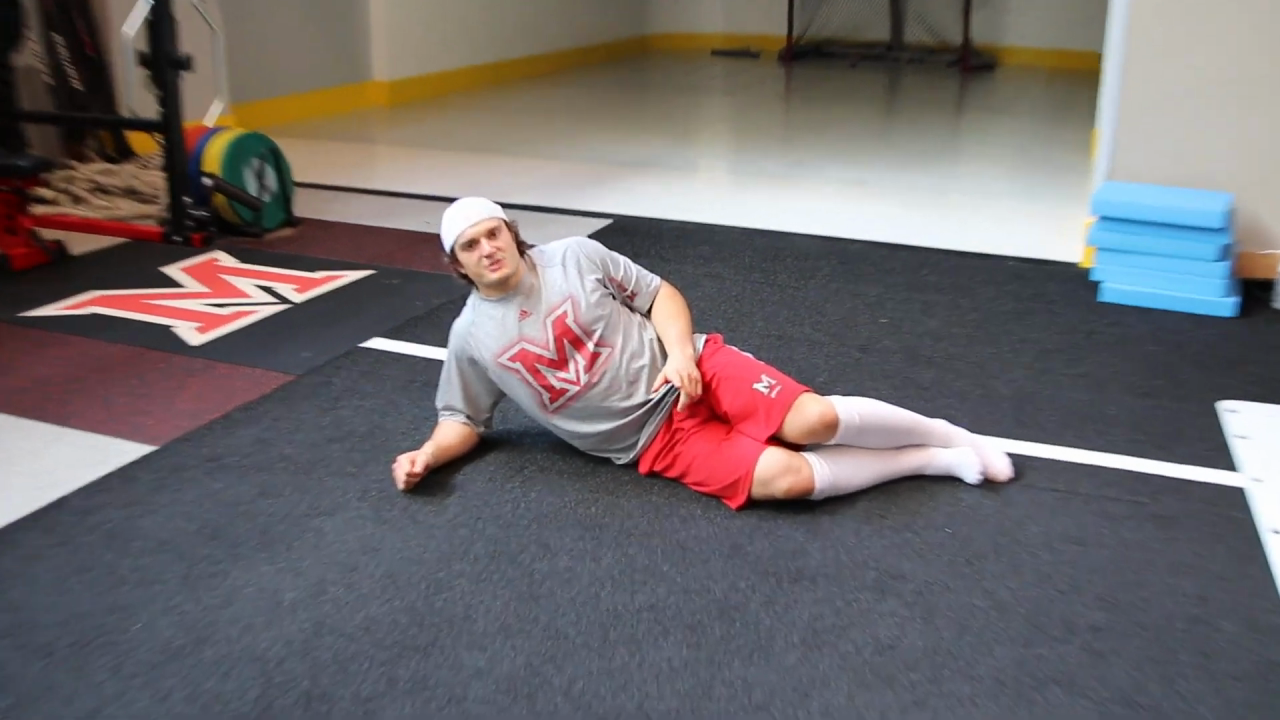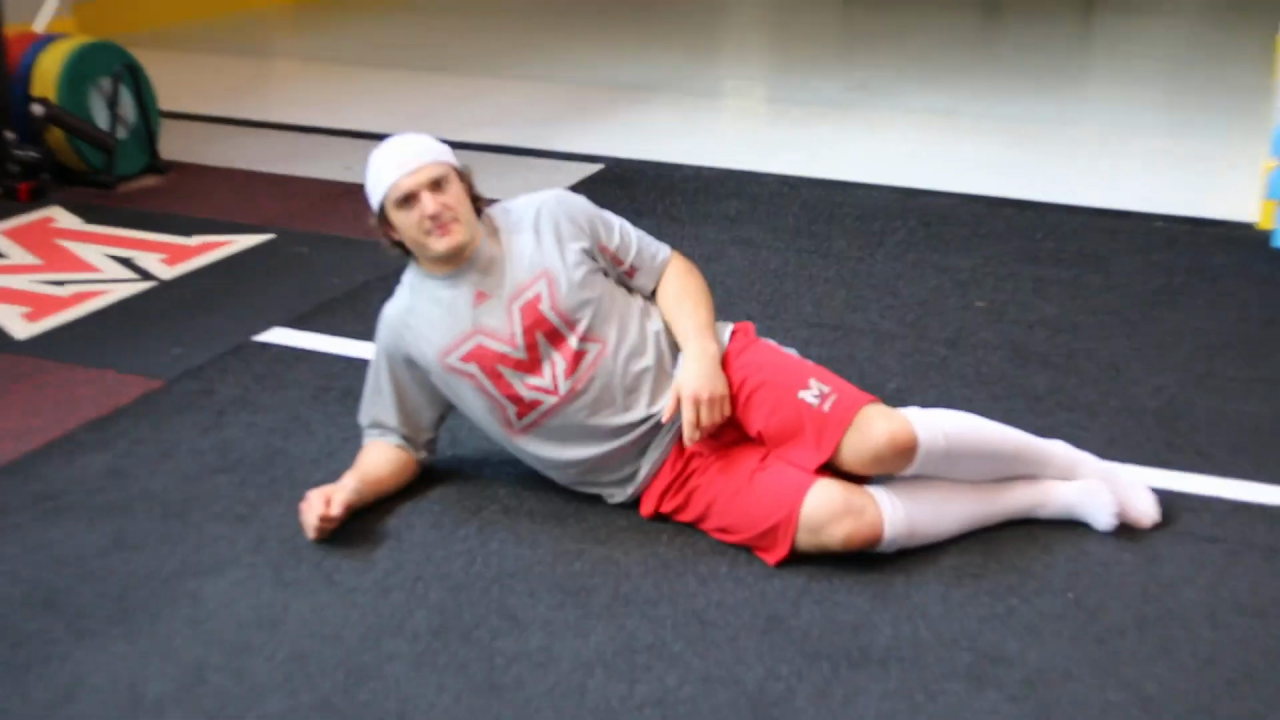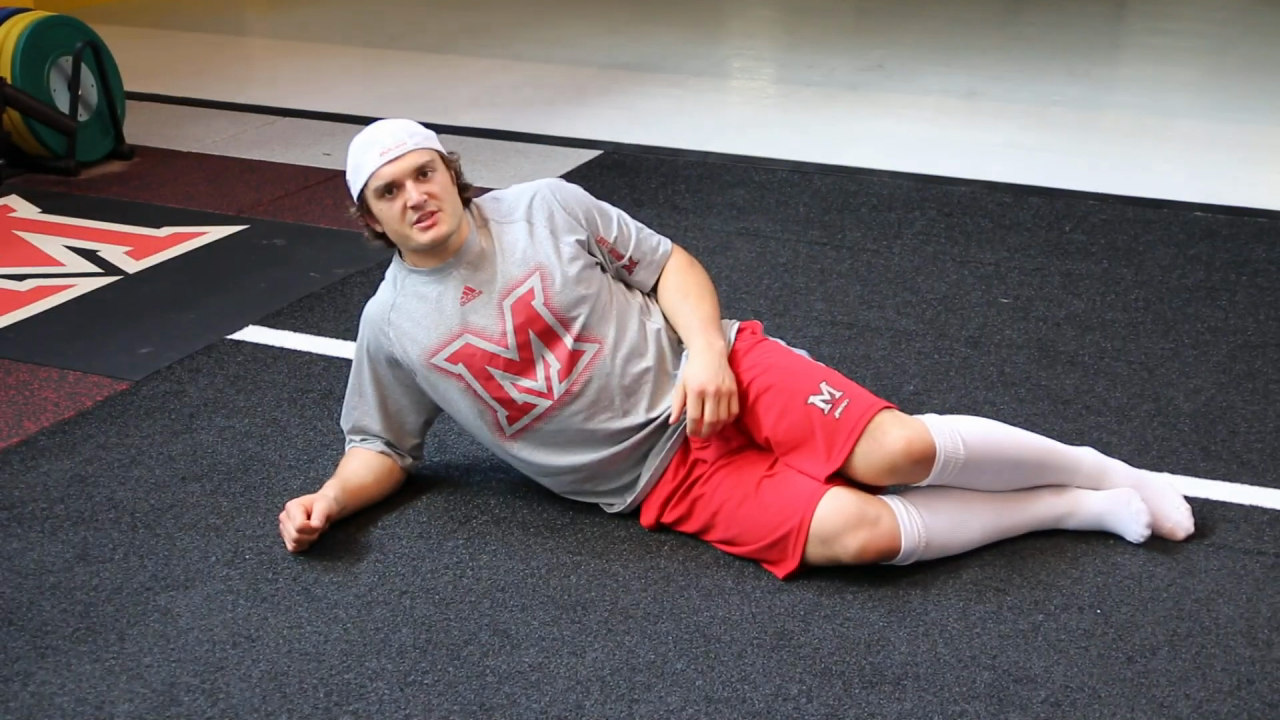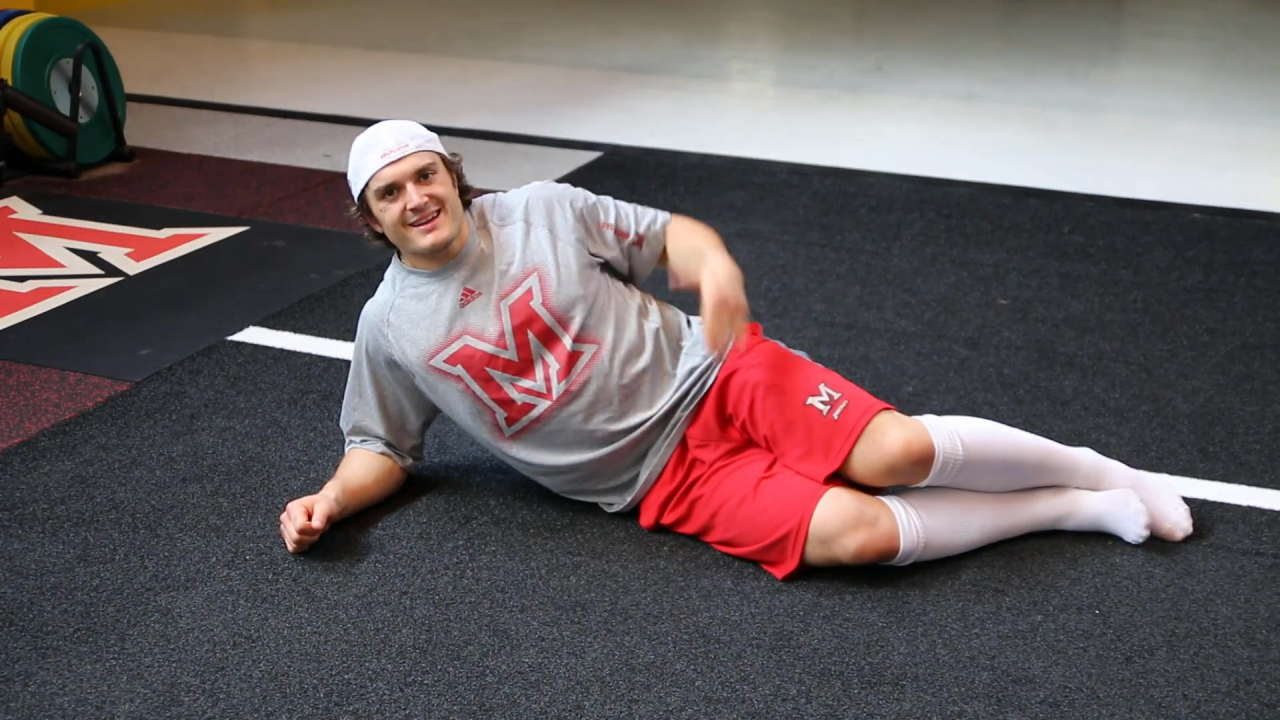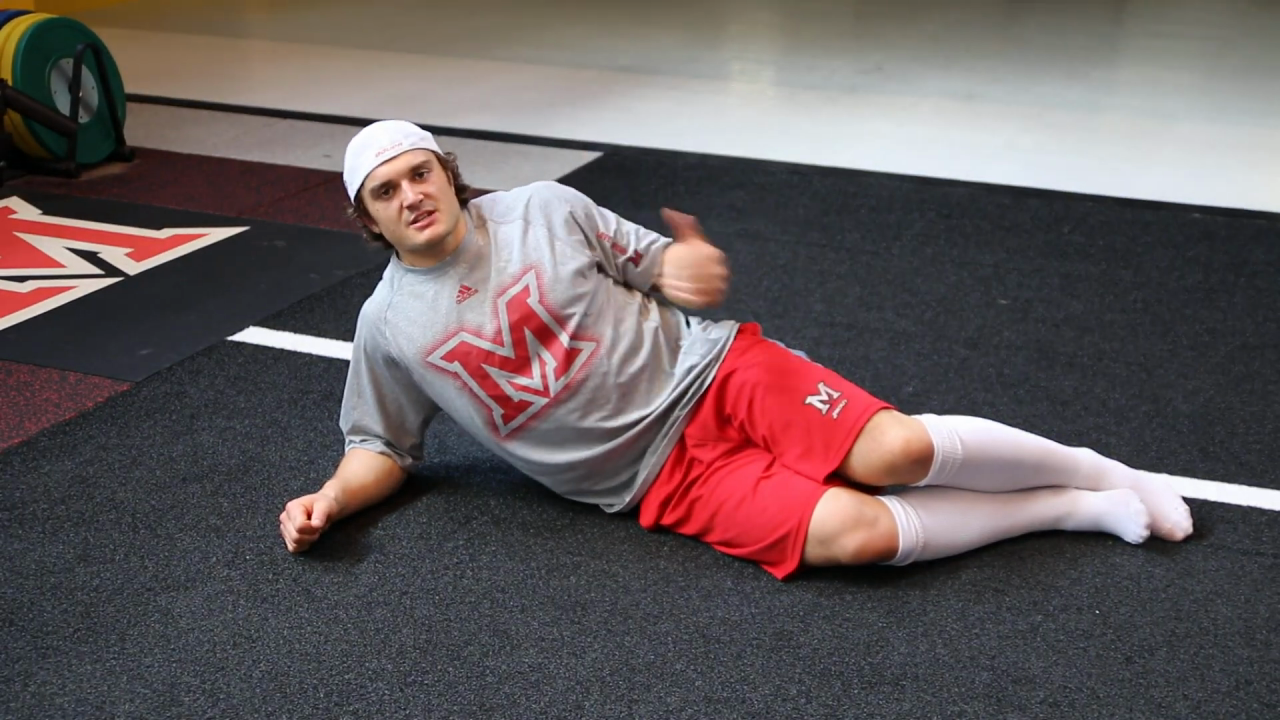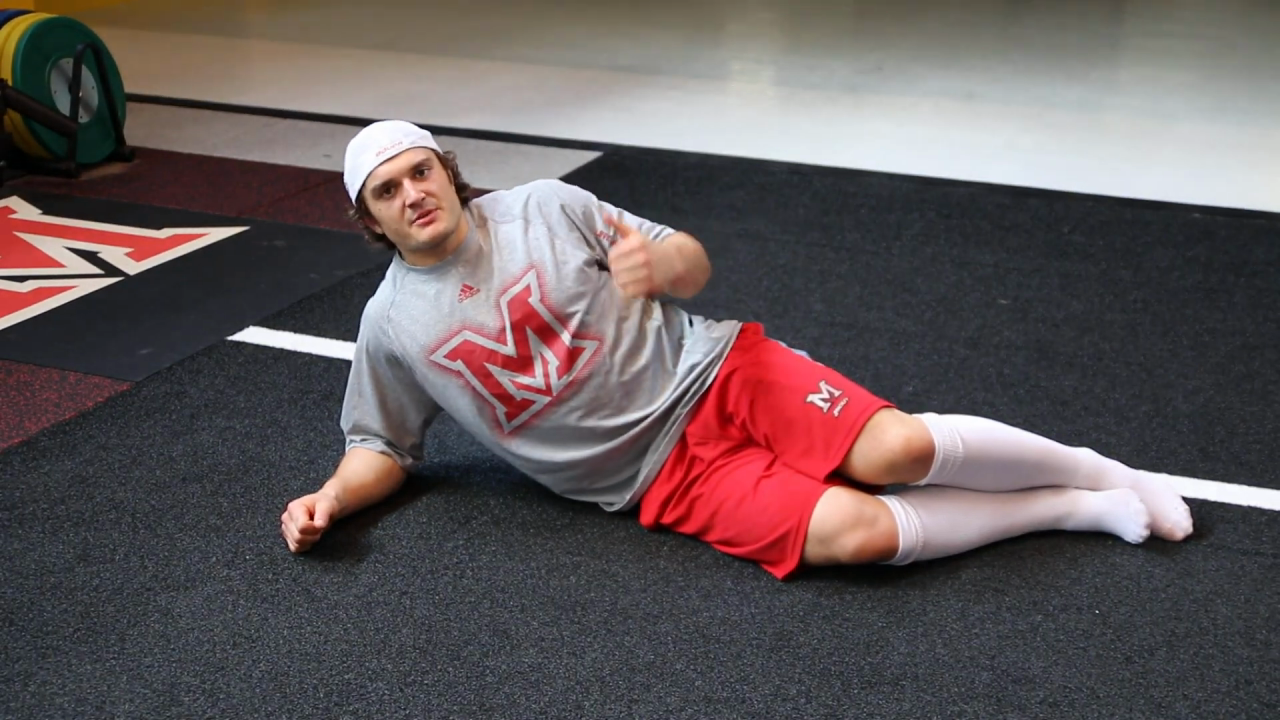
dt=0.4s
person 1, frame 1
left shoulder: (575, 255)
right shoulder: (471, 337)
left elbow: (660, 294)
right elbow: (463, 420)
left wrist: (681, 354)
left hip: (685, 375)
right hip: (652, 441)
left knee: (814, 419)
right knee: (786, 478)
person 1, frame 2
left shoulder: (551, 215)
right shoulder: (409, 327)
left elbow: (668, 269)
right elbow: (399, 441)
left wrist: (700, 356)
right wrist: (348, 491)
left hip: (706, 375)
right hip: (659, 474)
left knee: (882, 442)
right knee: (843, 522)
left ankle: (1071, 465)
right ankle: (1049, 501)
person 1, frame 3
left shoulder: (545, 206)
right shoulder: (391, 326)
left elbow: (669, 265)
right elbow: (381, 447)
left wrist: (707, 351)
right wrist: (328, 499)
left hip: (704, 380)
right hip: (661, 479)
left knee: (898, 450)
right knee: (859, 535)
person 1, frame 4
left shoulder: (544, 208)
right shoulder: (390, 328)
left elbow: (675, 240)
right elbow: (382, 448)
left wrist: (715, 262)
left hip: (708, 375)
right hip: (663, 478)
left knee: (896, 452)
right knee: (855, 536)
person 1, frame 5
left shoulder: (543, 208)
right shoulder: (388, 326)
left elbow: (664, 270)
right elbow: (382, 447)
left wrist: (701, 270)
left hip: (707, 374)
right hip: (663, 477)
left knee: (895, 449)
right knee: (855, 535)
person 1, frame 6
left shoulder: (544, 206)
right shoulder: (392, 325)
left elbow: (688, 260)
right elbow: (383, 447)
left wrist: (665, 270)
left hip: (708, 373)
right hip: (663, 476)
left knee: (897, 448)
right knee: (855, 535)
